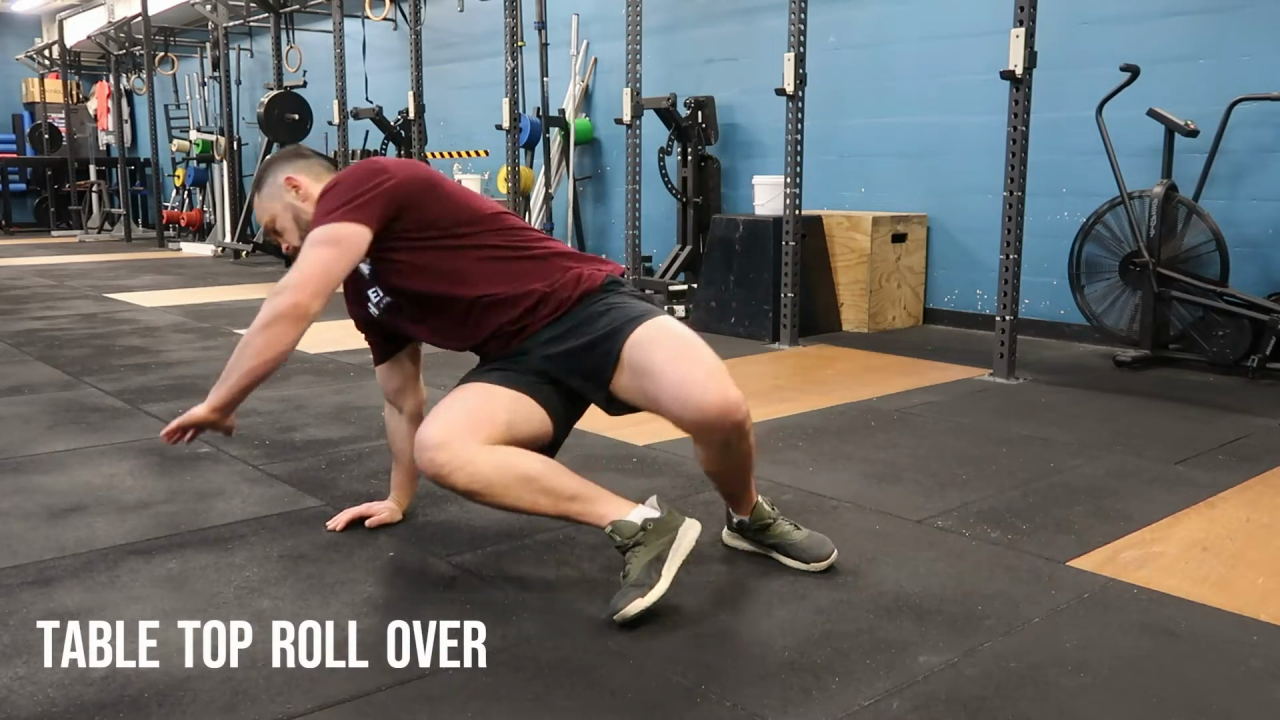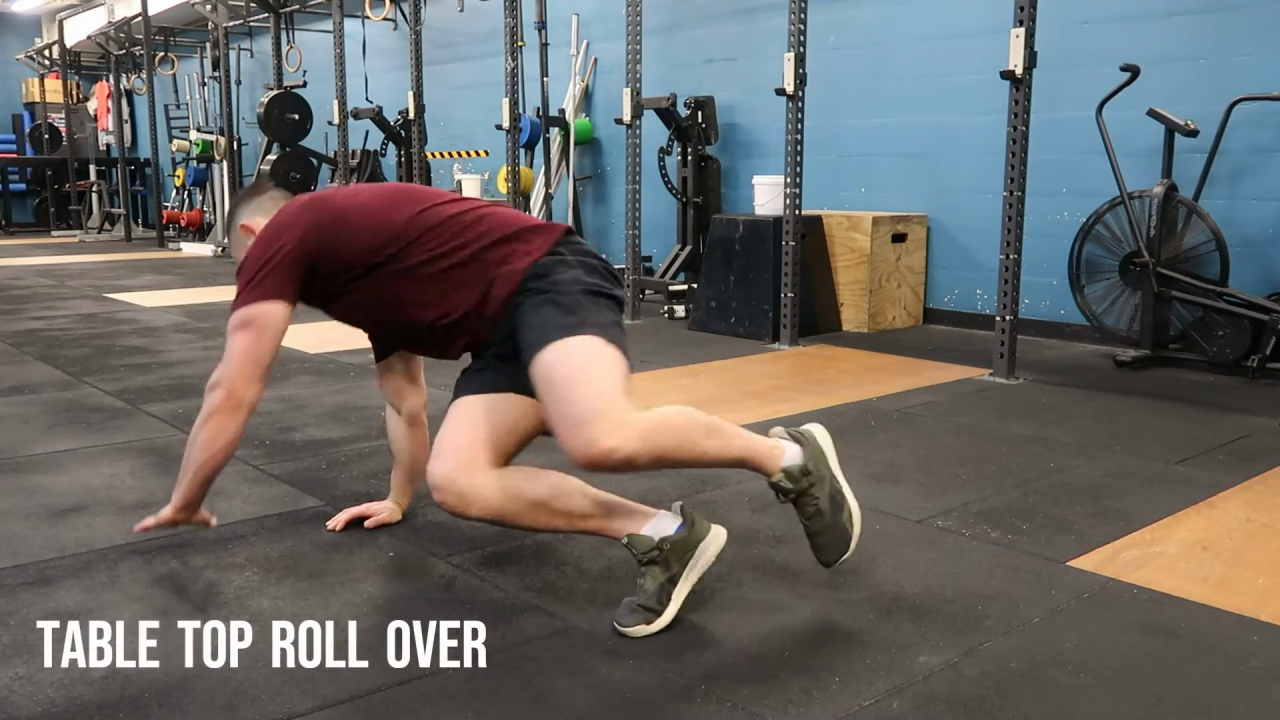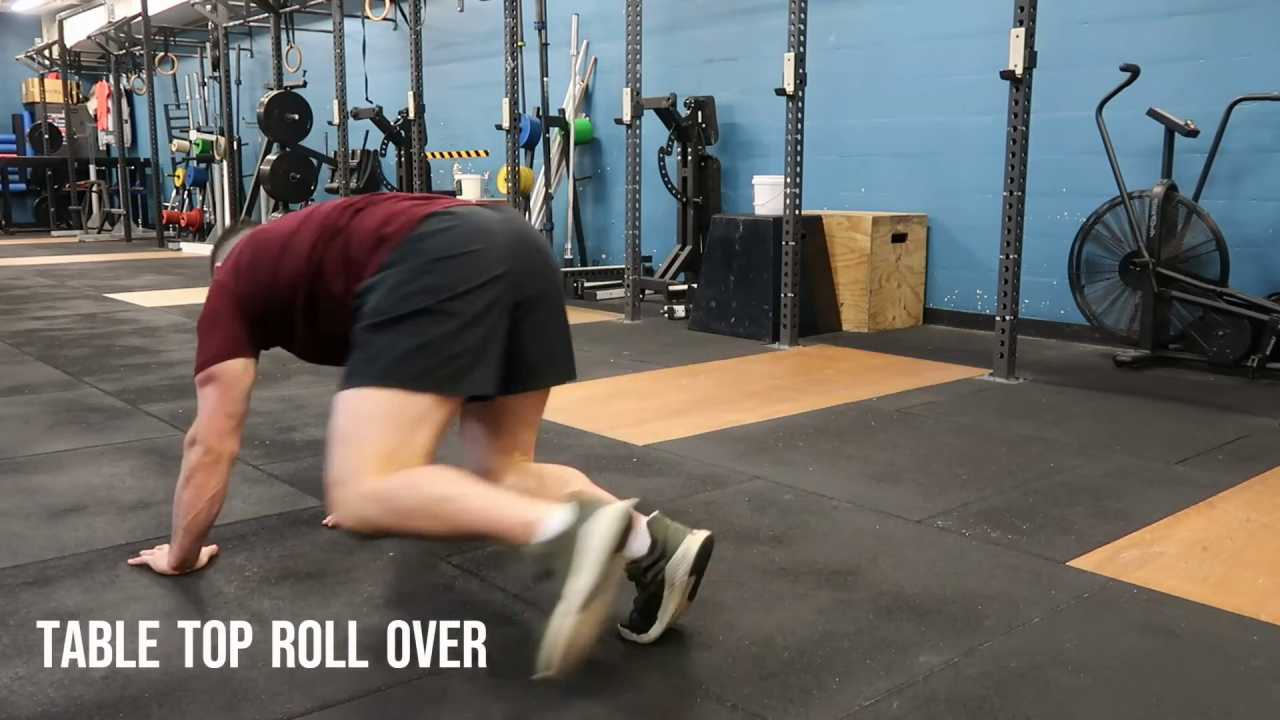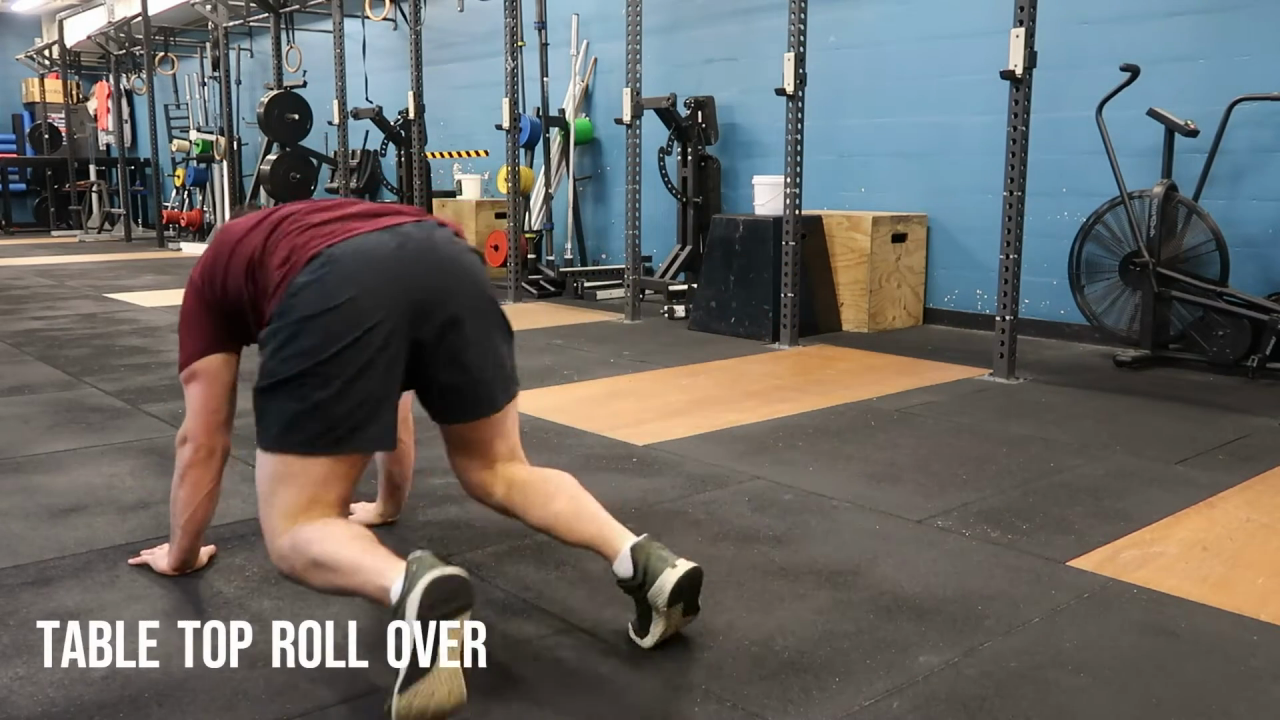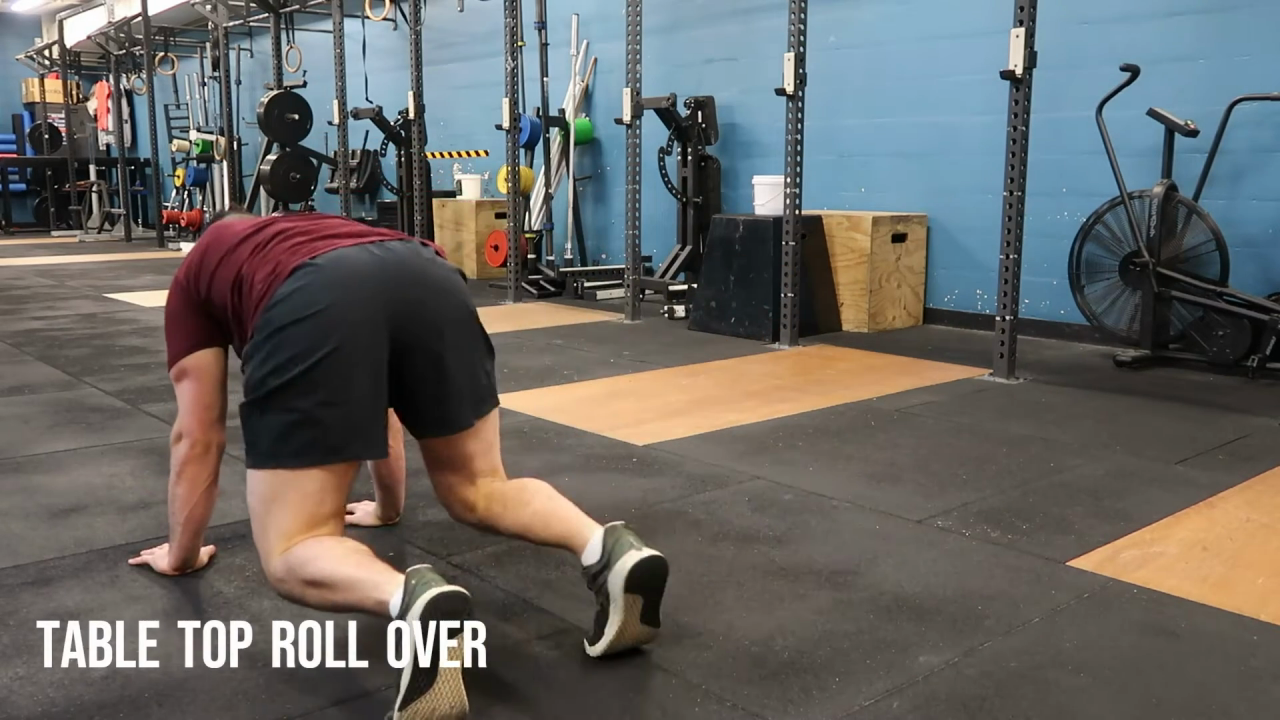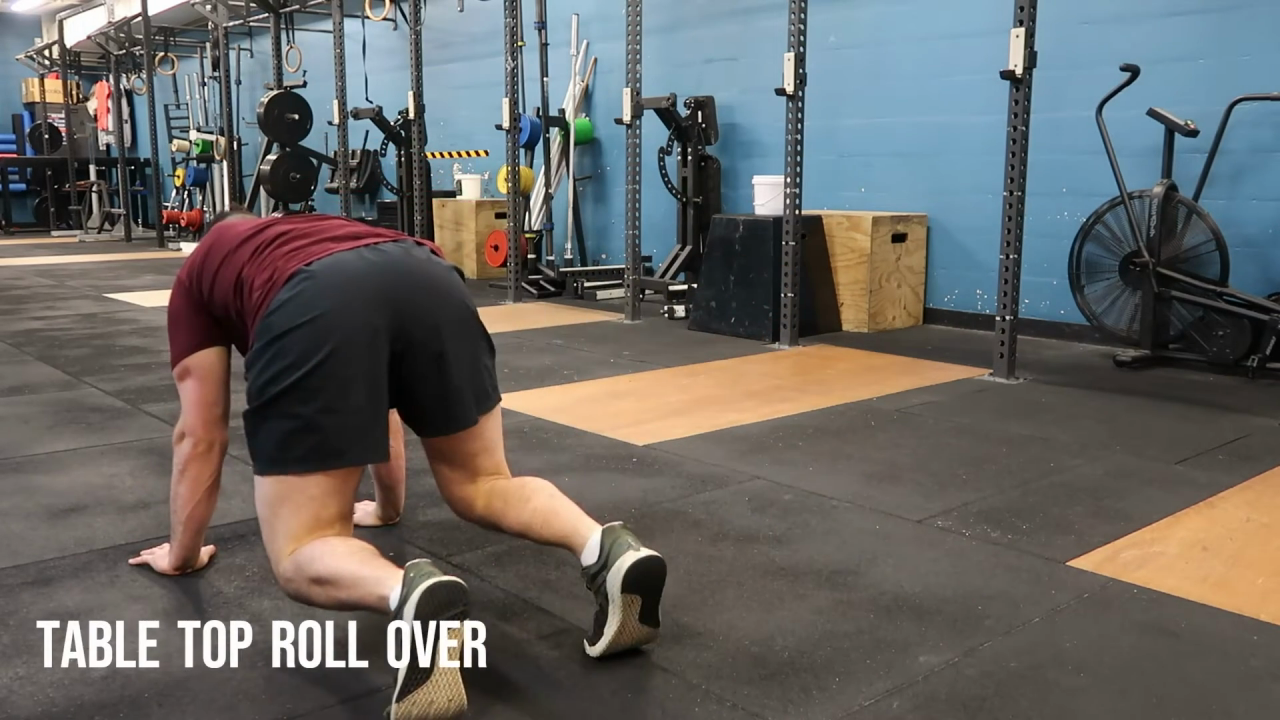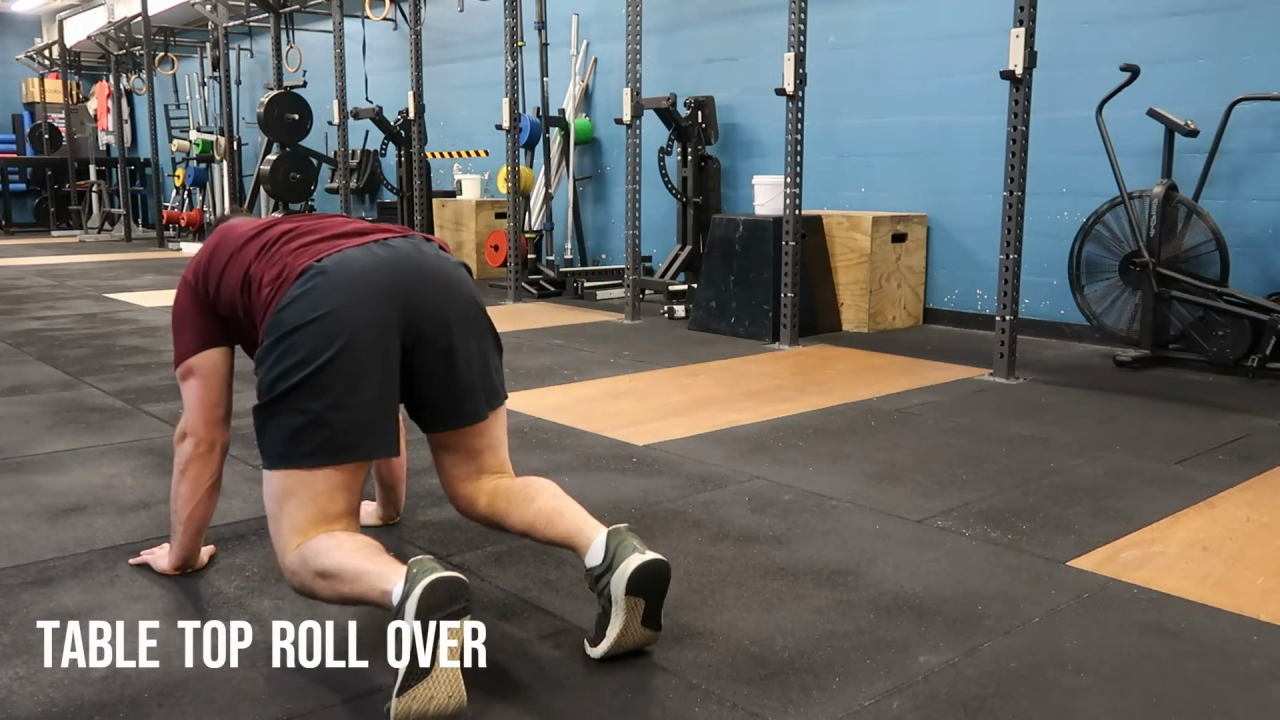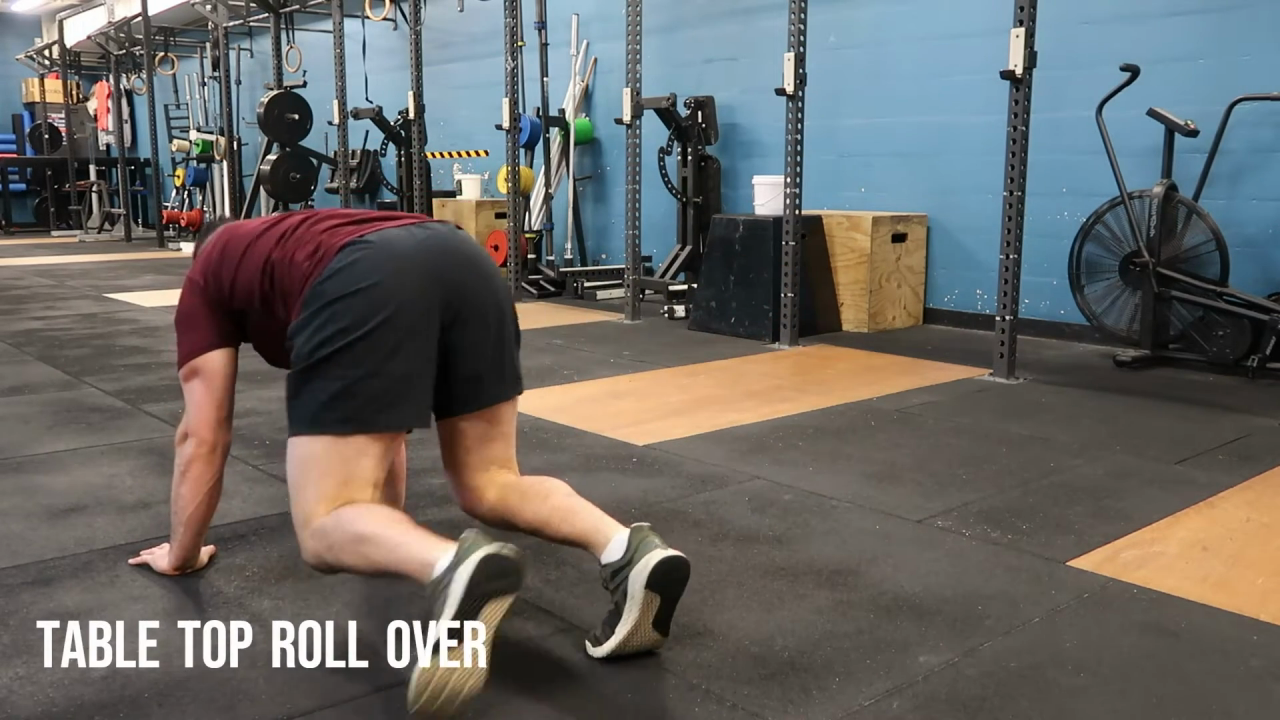
dt=0.3s
person 1, frame 1
left shoulder: (366, 183)
right shoulder: (364, 293)
left elbow: (291, 311)
right elbow: (402, 400)
left wrist: (218, 404)
right wrist: (398, 500)
left hip: (585, 305)
right hip: (518, 360)
left knee: (716, 407)
right knee: (438, 448)
left ankle: (751, 518)
right ankle: (635, 526)
person 1, frame 2
left shoulder: (278, 236)
right shoulder: (353, 251)
left elbow: (231, 394)
right elbow: (404, 398)
left wrist: (184, 505)
right wrist: (397, 499)
left hip: (549, 276)
right hip: (508, 317)
left knee: (604, 441)
right knee: (461, 485)
left ankle: (787, 455)
right ankle: (659, 533)
person 1, frame 3
left shoulder: (237, 280)
left elbow: (211, 445)
right elbow: (392, 398)
left wrist: (181, 553)
left hip: (439, 262)
right hip: (511, 240)
left knee: (361, 498)
right knee: (502, 474)
left ankle: (573, 530)
right ankle: (648, 538)
person 1, frame 4
left shoulder: (212, 273)
left elbow: (202, 441)
right elbow: (392, 399)
left wrist: (181, 553)
right wrist: (389, 506)
left hip: (335, 291)
left knee: (295, 535)
right knee: (500, 477)
left ankle: (413, 589)
right ankle: (640, 559)
person 1, frame 5
left shoulder: (196, 274)
left elbow: (196, 437)
right elbow: (381, 402)
left wrist: (182, 553)
right wrist: (387, 508)
left hip: (317, 309)
left knee: (293, 554)
right knee: (477, 494)
left ankle: (413, 602)
right ankle: (609, 553)
person 1, frame 6
left shoulder: (197, 274)
left elbow: (200, 436)
right elbow: (379, 402)
left wrist: (182, 553)
right wrist: (388, 506)
left hip: (317, 312)
left knee: (303, 557)
right knee: (483, 489)
left ankle: (411, 594)
right ankle: (608, 550)
person 1, frame 7
left shoulder: (203, 273)
left elbow: (202, 436)
right elbow: (380, 399)
left wrist: (183, 552)
right wrist: (388, 507)
left hip: (325, 307)
left knee: (309, 549)
right knee: (486, 487)
left ankle: (414, 592)
right ankle: (612, 553)
person 1, frame 8
left shoulder: (209, 274)
left elbow: (202, 437)
right elbow: (374, 398)
left wrist: (181, 551)
right wrist: (393, 503)
left hip: (369, 292)
left knee: (329, 530)
right knee: (490, 489)
left ankle: (456, 568)
right ankle: (628, 552)
